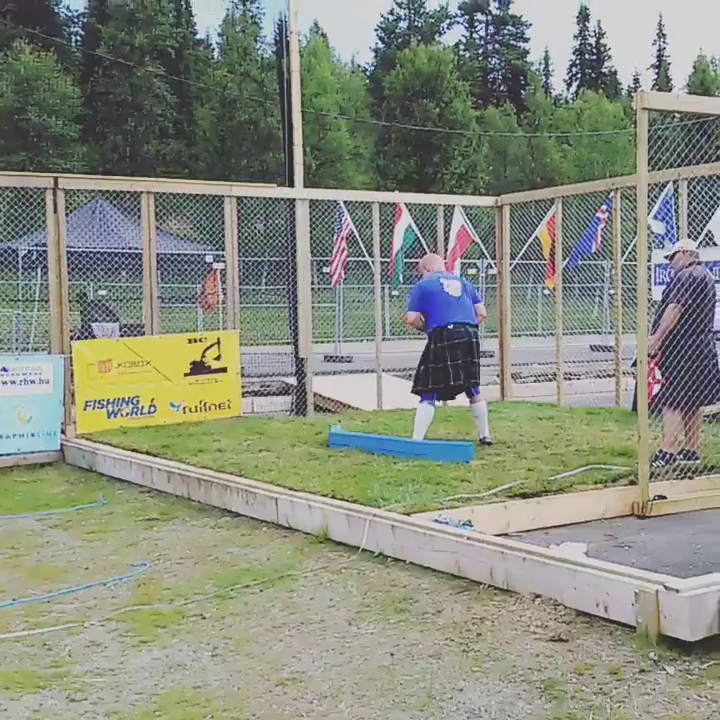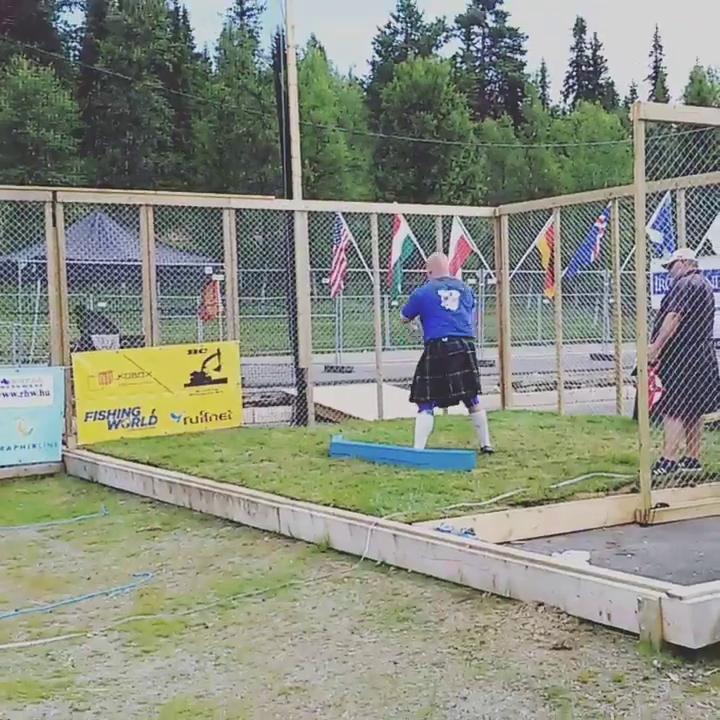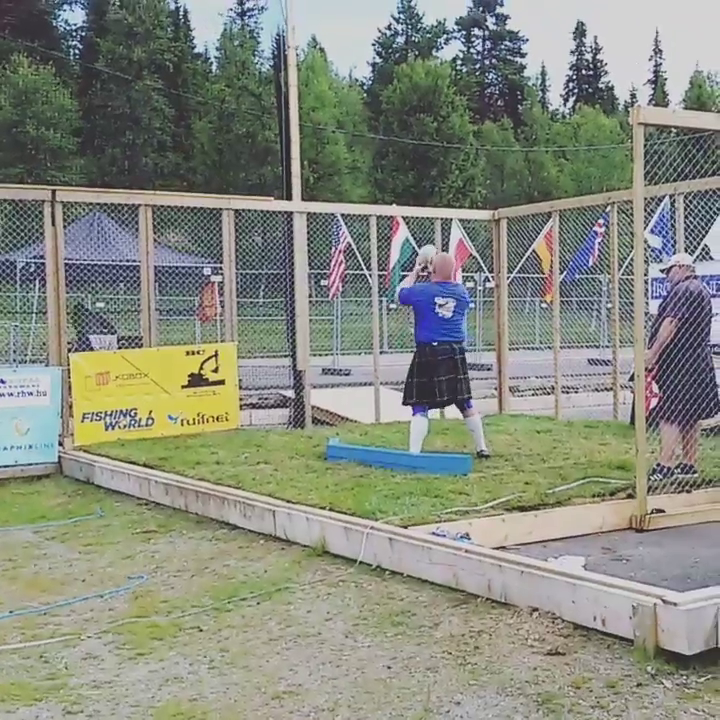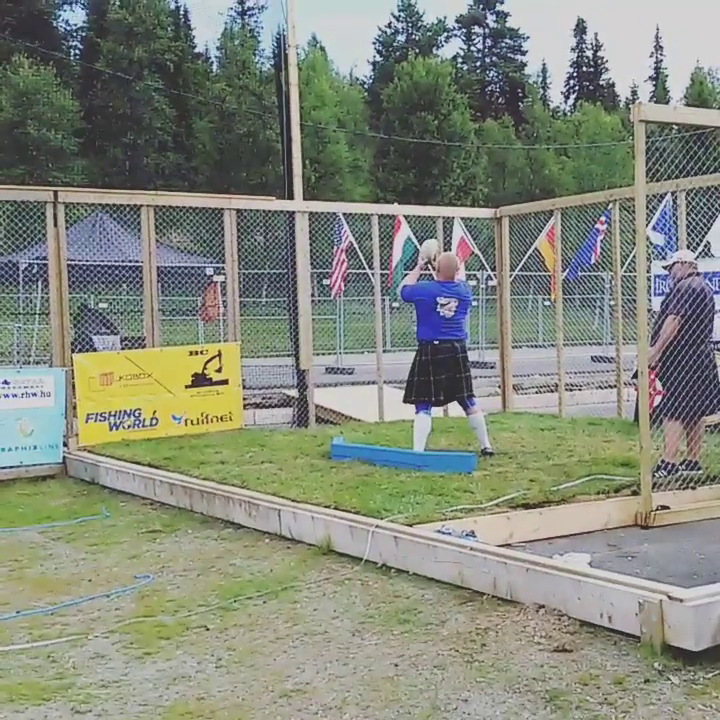
dt=0.3s
person 1, frame 1
left shoulder: (687, 276)
left elbow: (675, 308)
left wrist: (656, 338)
left hip: (683, 347)
right hip: (701, 346)
left knee: (673, 401)
right knee: (693, 401)
left ankle: (668, 454)
right ankle: (691, 452)
person 1, frame 2
left shoulder: (685, 284)
left elbow: (674, 317)
left wrist: (656, 346)
left hip: (682, 355)
right hip: (701, 354)
left knee: (673, 409)
right knee: (694, 409)
left ankle: (669, 462)
right ankle: (692, 460)
person 1, frame 3
left shoulder: (682, 290)
left elbow: (671, 322)
left wrist: (653, 352)
left hip: (679, 361)
right hip: (698, 360)
left knee: (669, 414)
right knee: (691, 415)
left ankle: (664, 468)
right ankle: (688, 465)
person 1, frame 4
left shoulder: (685, 287)
left elbow: (674, 320)
left wrist: (656, 349)
left hip: (682, 358)
right hip: (700, 358)
left knee: (673, 411)
right knee: (694, 412)
left ankle: (669, 465)
right ankle: (693, 462)
person 2, frame 1
left shoulder: (423, 285)
right shoulder: (463, 283)
left elbow: (411, 319)
right elbow: (481, 314)
left wrist: (428, 328)
left hip: (443, 338)
right hip: (469, 336)
left knee: (428, 394)
right knee: (473, 389)
left ankle: (416, 441)
right ankle: (485, 436)
person 2, frame 2
left shoulder: (422, 292)
right shoulder: (465, 289)
left elbow: (405, 317)
left wrist: (422, 315)
left hip: (438, 350)
right hip: (465, 347)
left knee: (426, 403)
right knee: (472, 399)
left ankle: (418, 450)
right ankle: (486, 444)
person 2, frame 3
left shoulder: (420, 291)
right shoulder: (461, 292)
left elbow: (400, 294)
left wrist: (415, 273)
right wrist: (446, 270)
left hip: (428, 354)
right hip: (455, 353)
left knee: (420, 407)
right knee: (465, 404)
left ankle: (414, 454)
right ankle: (482, 448)
person 2, frame 4
left shoulder: (423, 290)
right shoulder: (464, 291)
left elbow: (403, 290)
left wrist: (418, 268)
right wrist: (449, 265)
left hip: (430, 353)
right hip: (457, 351)
left knee: (423, 406)
right knee: (468, 401)
left ankle: (418, 452)
right ankle: (486, 446)
